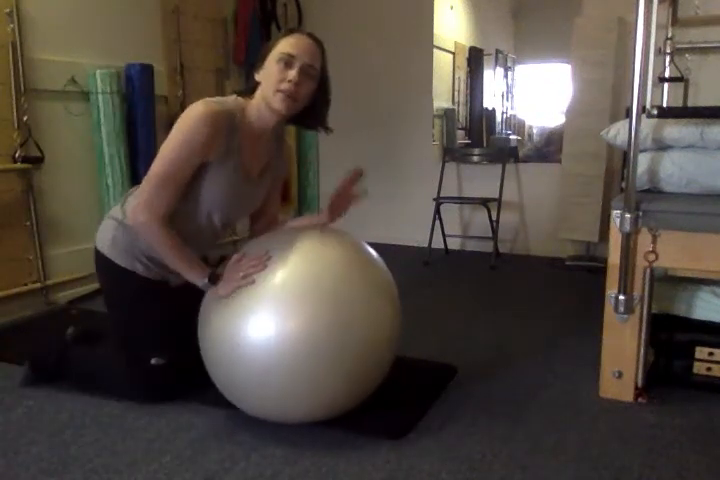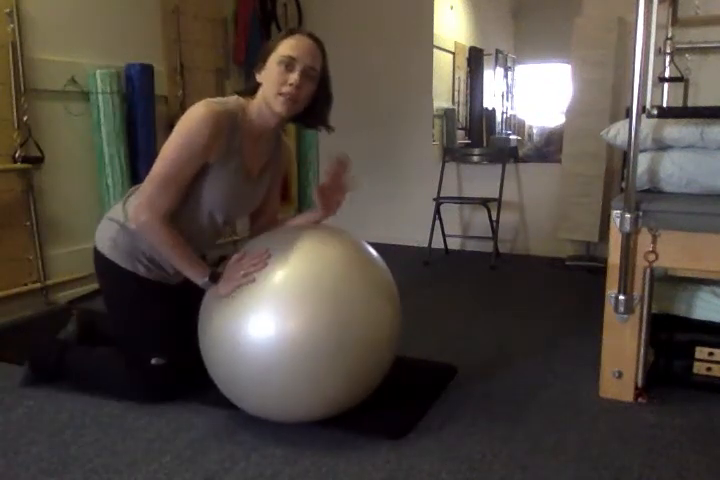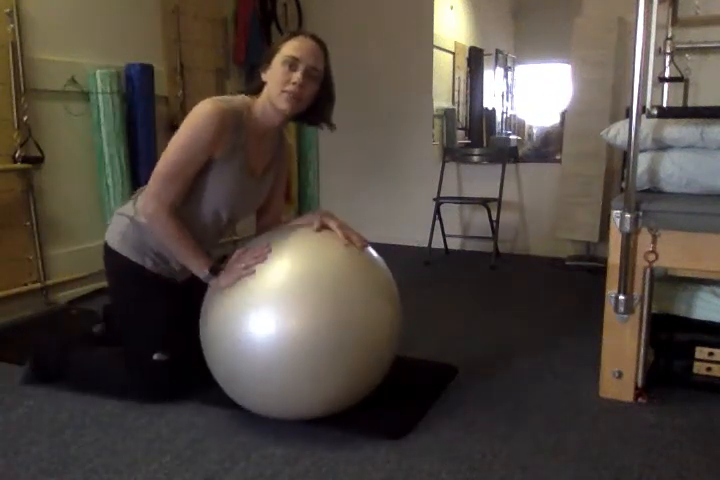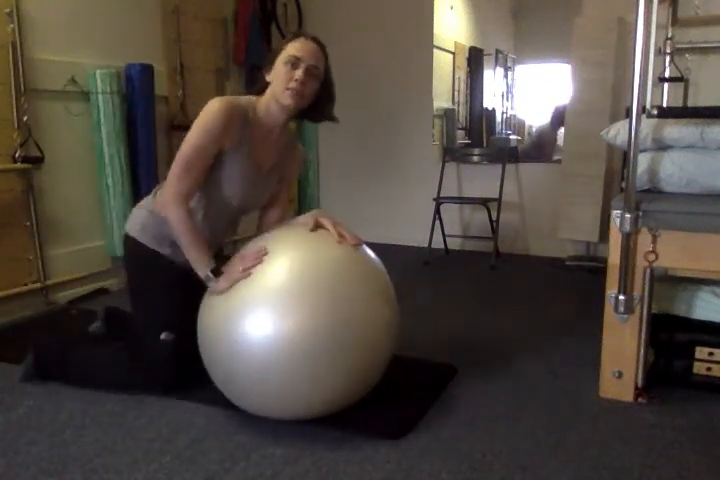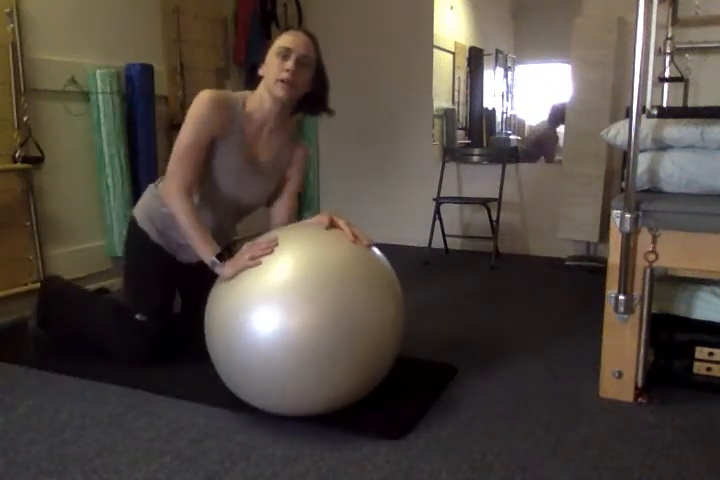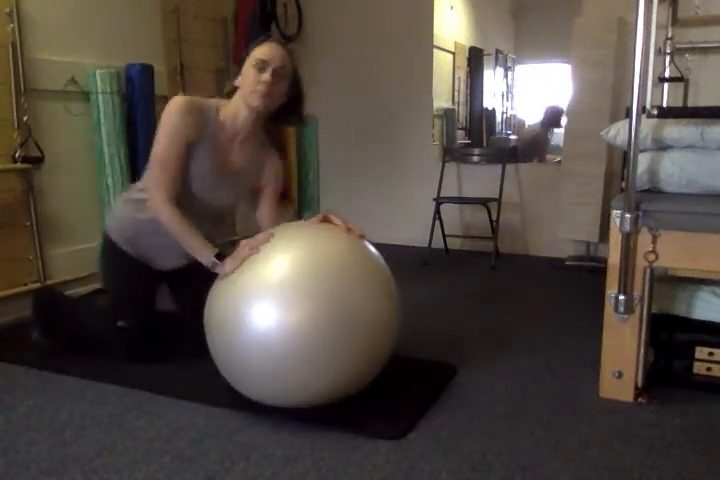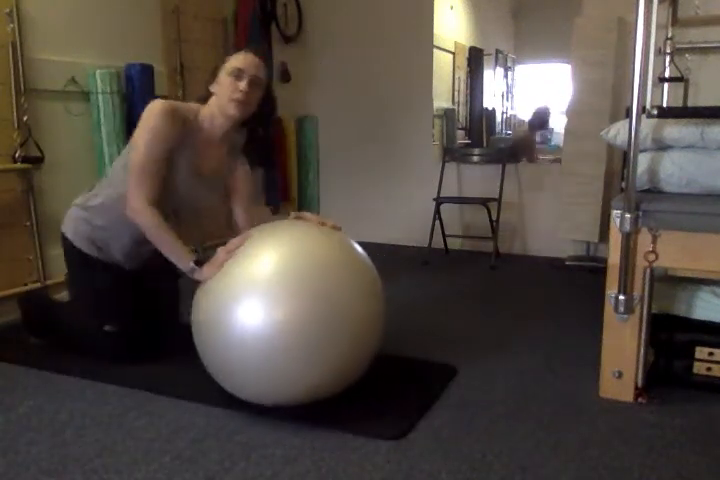
dt=0.3s
person 1, frame 1
left shoulder: (279, 152)
right shoulder: (210, 118)
left elbow: (262, 232)
right elbow: (144, 215)
left wrist: (319, 218)
right wrist: (211, 281)
left hip: (184, 260)
right hip: (132, 255)
left knee: (203, 360)
right knee: (161, 381)
left ankle: (91, 337)
right ankle: (56, 357)
person 1, frame 2
left shoulder: (277, 151)
right shoulder: (211, 119)
left elbow: (262, 233)
right elbow: (146, 215)
left wrist: (316, 214)
right wrist: (212, 279)
left hip: (180, 257)
right hip: (132, 255)
left knee: (204, 358)
right knee: (162, 382)
left ankle: (95, 335)
right ankle: (53, 356)
person 1, frame 3
left shoulder: (280, 150)
right shoulder: (217, 115)
left elbow: (267, 230)
right elbow: (154, 206)
left wrist: (313, 220)
right wrist: (214, 273)
left hip: (187, 257)
right hip: (141, 252)
left knee: (207, 356)
right knee: (164, 381)
left ankle: (120, 327)
right ankle: (53, 358)
person 1, frame 4
left shoulder: (293, 154)
right shoulder: (225, 113)
left elbow: (270, 227)
right elbow: (171, 199)
left wrist: (305, 222)
right wrist: (214, 275)
left hip: (205, 249)
right hip: (157, 242)
right knee: (169, 371)
left ankle: (115, 325)
right ankle: (47, 355)
person 1, frame 5
left shoulder: (295, 151)
right shoulder: (214, 104)
left elbow: (279, 231)
right elbow: (175, 190)
left wrist: (317, 222)
right wrist: (220, 262)
left hip: (208, 242)
right hip: (157, 230)
left knee: (206, 339)
right knee: (137, 342)
right ankle: (52, 299)
person 1, frame 6
left shoulder: (268, 161)
right shoulder: (187, 111)
left elbow: (269, 238)
right elbow: (159, 202)
left wrist: (310, 226)
right wrist: (219, 262)
left hip: (191, 249)
right hip: (131, 240)
left knee: (207, 337)
right knee: (133, 344)
right ankle: (53, 307)
person 1, frame 7
left shoulder: (236, 164)
right shoulder: (165, 115)
left elbow: (249, 235)
right elbow: (137, 205)
right wrist: (197, 267)
left hip: (148, 249)
right hip: (93, 240)
left knee: (160, 335)
right knee: (121, 346)
right ankle: (40, 310)
